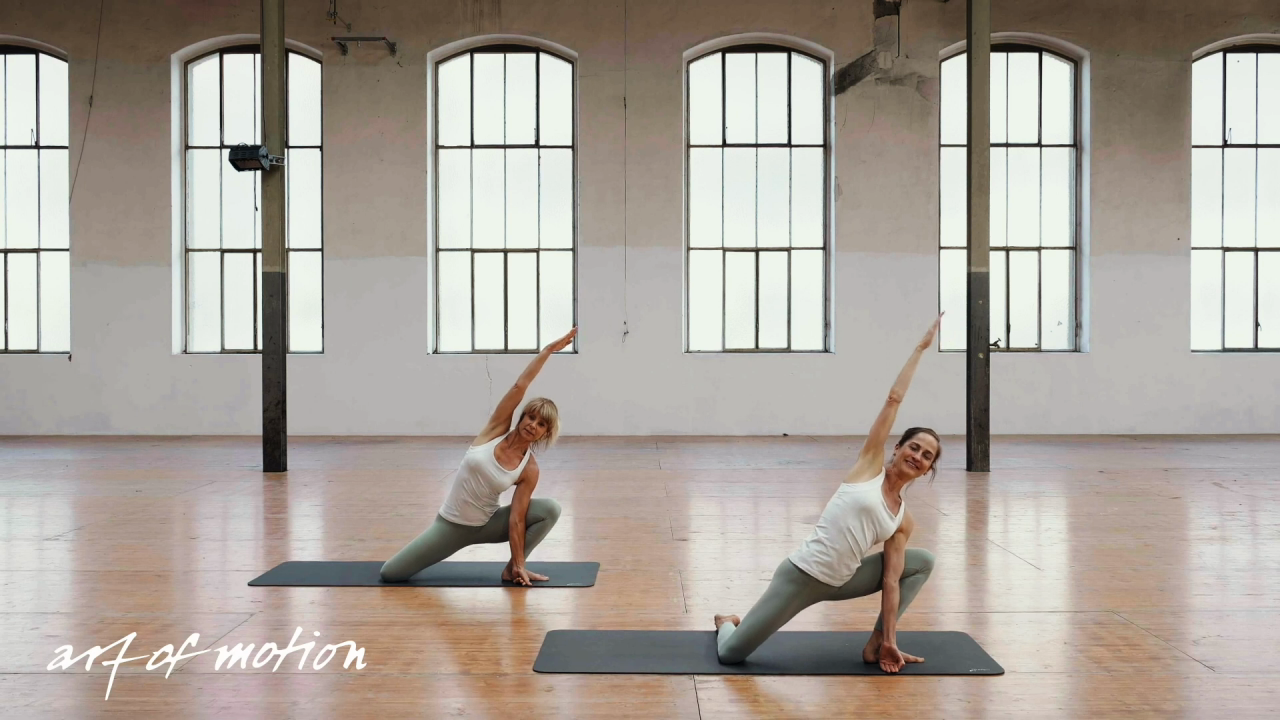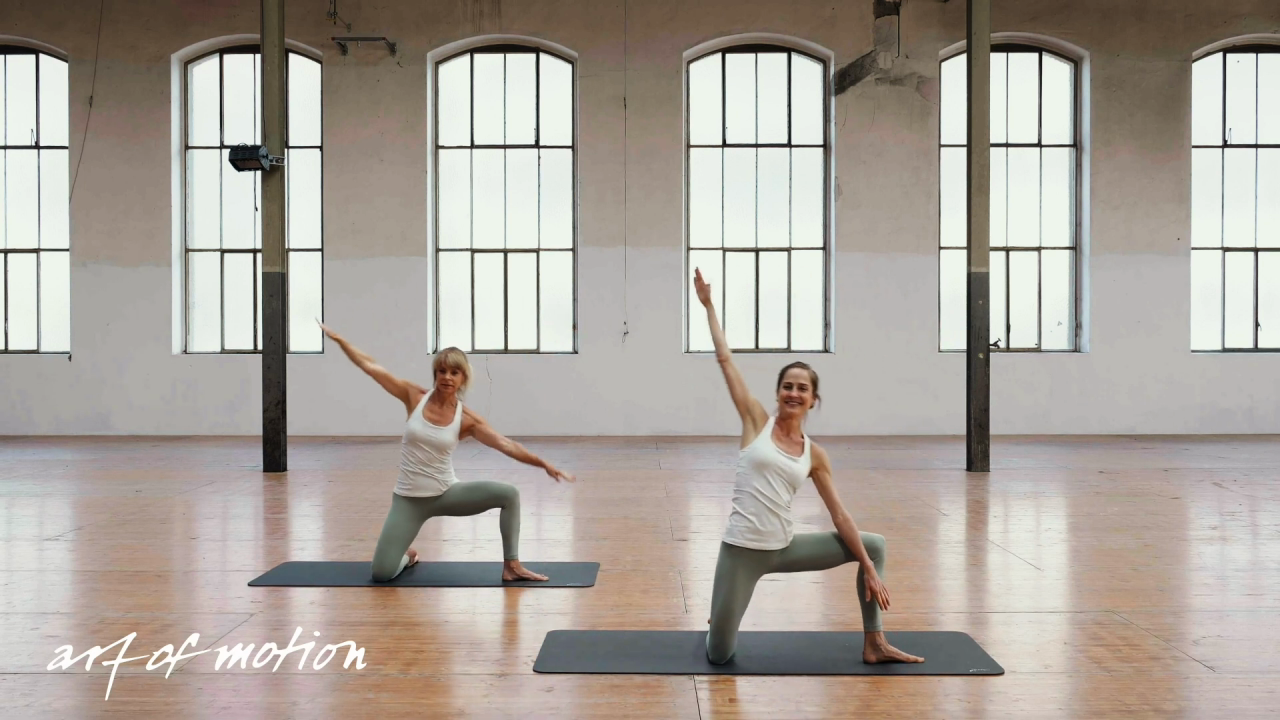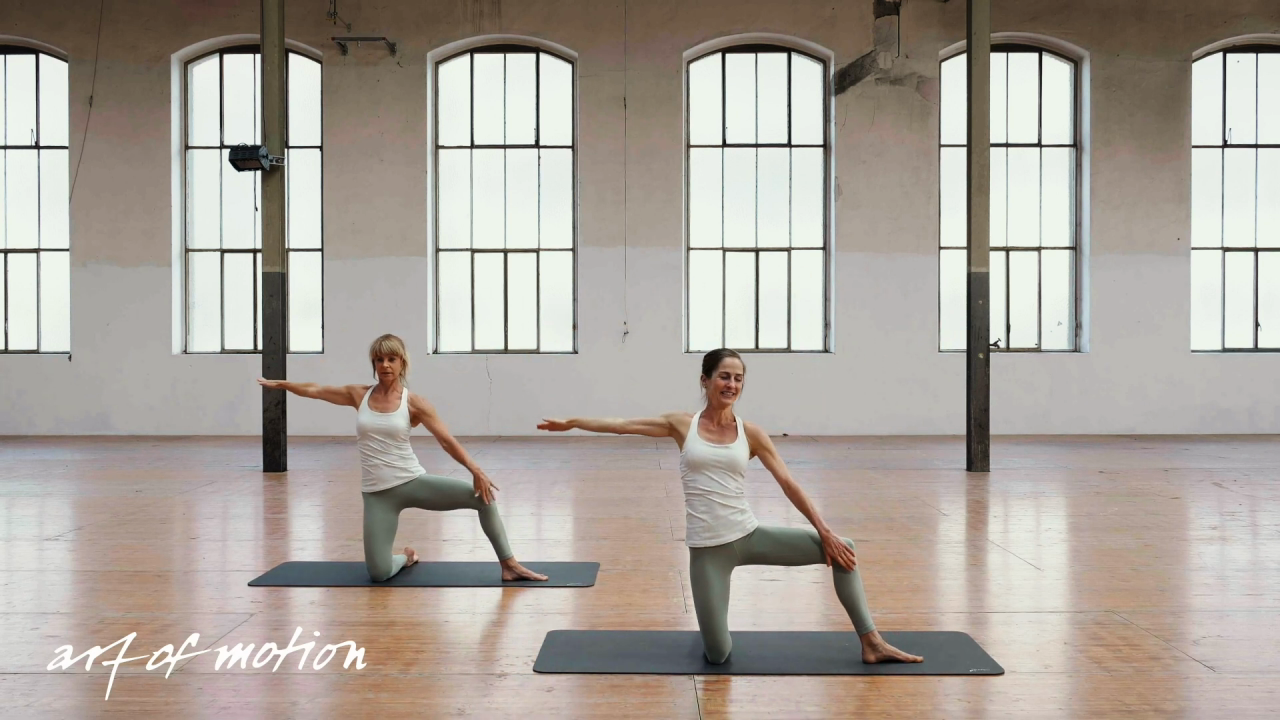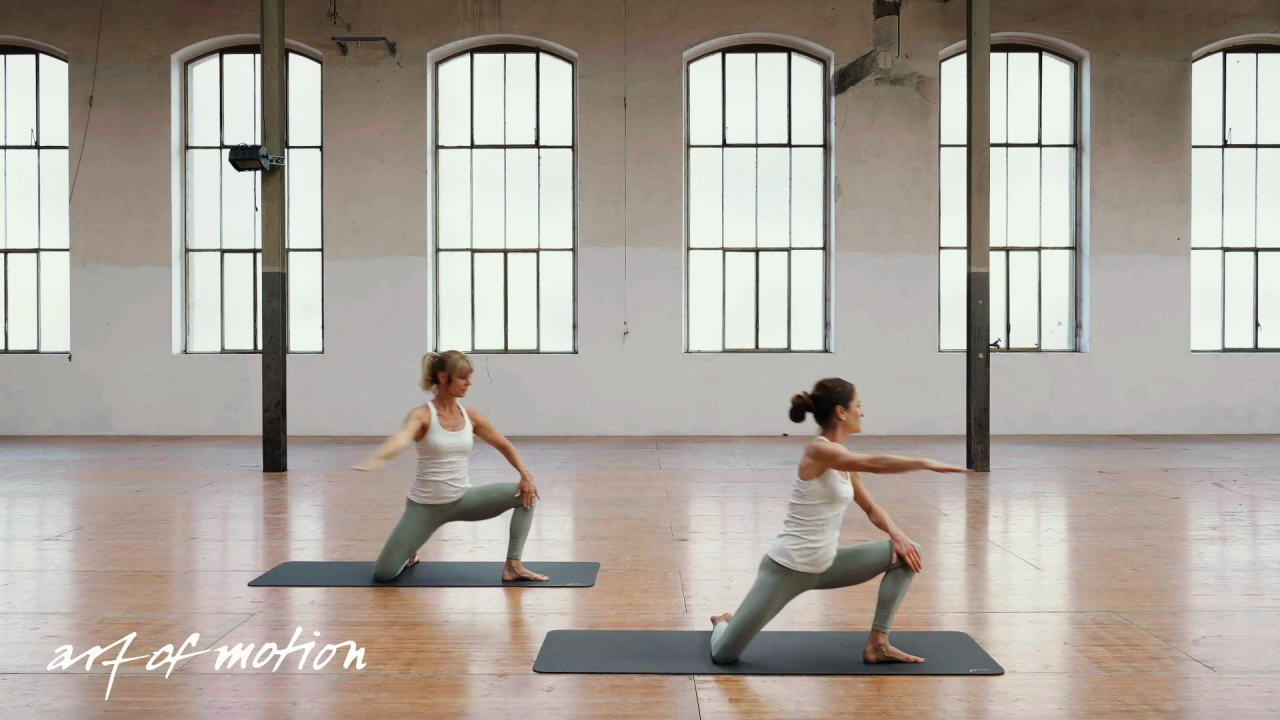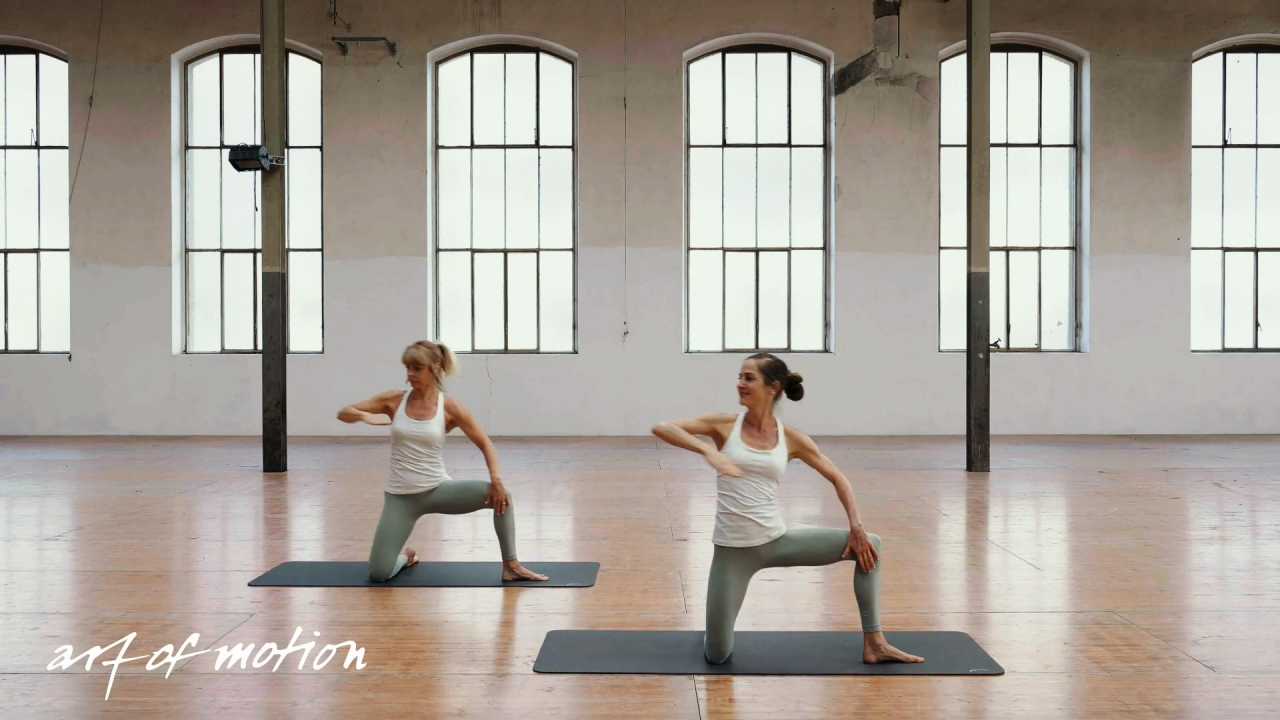
dt=1s
person 1, frame 1
left shoulder: (904, 520)
right shoulder: (869, 466)
left elbow: (891, 580)
right elbow: (893, 399)
left wrist: (889, 638)
right wrist: (921, 348)
left hip: (838, 584)
right hip: (801, 575)
left knee: (922, 562)
right knee: (731, 655)
left ankle: (875, 644)
right ankle: (727, 623)
person 1, frame 2
left shoulder: (814, 455)
right shoulder: (757, 422)
left elbow: (840, 516)
right elbow: (726, 360)
left wrist: (869, 570)
right wrist: (709, 306)
left hip: (783, 549)
right hip: (741, 551)
left knee: (873, 545)
right knee: (719, 656)
left ankle: (874, 644)
right ankle: (718, 625)
person 1, frame 3
left shoulder: (750, 433)
right shoulder: (682, 424)
left elbow: (788, 484)
right elbow: (620, 424)
left wrist: (824, 532)
right wrist: (571, 422)
left hip: (749, 536)
right hip: (707, 548)
left knee: (841, 550)
right knee: (717, 655)
left ankle: (871, 643)
right ankle: (714, 625)
person 1, frame 4
left shoulder: (845, 462)
right shoulder: (819, 451)
left elbow: (870, 508)
right elbow: (873, 463)
left wrist: (897, 535)
right wrist: (924, 462)
left hip: (826, 566)
right hip: (787, 568)
left knee: (904, 554)
right knee: (723, 655)
left ankle: (877, 644)
right ankle: (725, 624)
person 1, frame 5
left shoulder: (791, 438)
right shoulder: (724, 425)
left elbow: (837, 478)
right elbow: (662, 428)
left wrist: (856, 528)
right wrist: (708, 450)
left hip: (776, 541)
right hip: (733, 549)
left knee: (869, 545)
right knee: (717, 655)
left ankle: (874, 644)
right ankle: (720, 624)
person 2, frame 1
left shoulder: (529, 470)
right shoulder: (497, 430)
left elbow: (517, 519)
right elbow: (519, 386)
left wrist: (519, 563)
right wrist: (547, 350)
left hip: (486, 525)
right hip: (451, 525)
left knee: (550, 509)
right knee: (389, 574)
left ankle: (511, 569)
right ankle: (424, 553)
person 2, frame 2
left shoulder: (467, 419)
right shoulder: (416, 397)
left elbow: (507, 445)
right elbow: (371, 367)
left wrist: (545, 465)
right wrist: (338, 339)
left hip: (446, 494)
right hip: (408, 500)
left knee: (509, 494)
right knee: (381, 574)
left ankle: (511, 566)
right ankle: (407, 556)
person 2, frame 3
left shoulder: (414, 403)
right shoulder: (359, 394)
left elbow: (446, 439)
right elbow: (315, 390)
left wrist: (477, 471)
right wrist: (279, 383)
left hip: (413, 482)
right hip: (377, 494)
left knee: (482, 497)
right knee: (379, 574)
left ankle: (509, 565)
right ankle: (406, 557)
person 2, frame 4
left shoulder: (471, 416)
right shoulder: (421, 415)
left elbow: (504, 446)
right elbow: (400, 440)
left wrist: (526, 475)
right wrist: (377, 458)
left hip: (462, 499)
right hip: (425, 506)
left knee: (525, 495)
right knee: (383, 574)
left ankle: (512, 566)
right ankle: (407, 557)
person 2, frame 5
left shoulder: (450, 408)
right shoulder: (394, 399)
left elbow: (484, 444)
right elbow: (344, 413)
left wrist: (497, 480)
right wrist: (362, 414)
left hip: (437, 490)
right hip: (400, 497)
left knee: (500, 496)
right knee: (379, 574)
left ankle: (511, 566)
right ankle: (405, 557)
